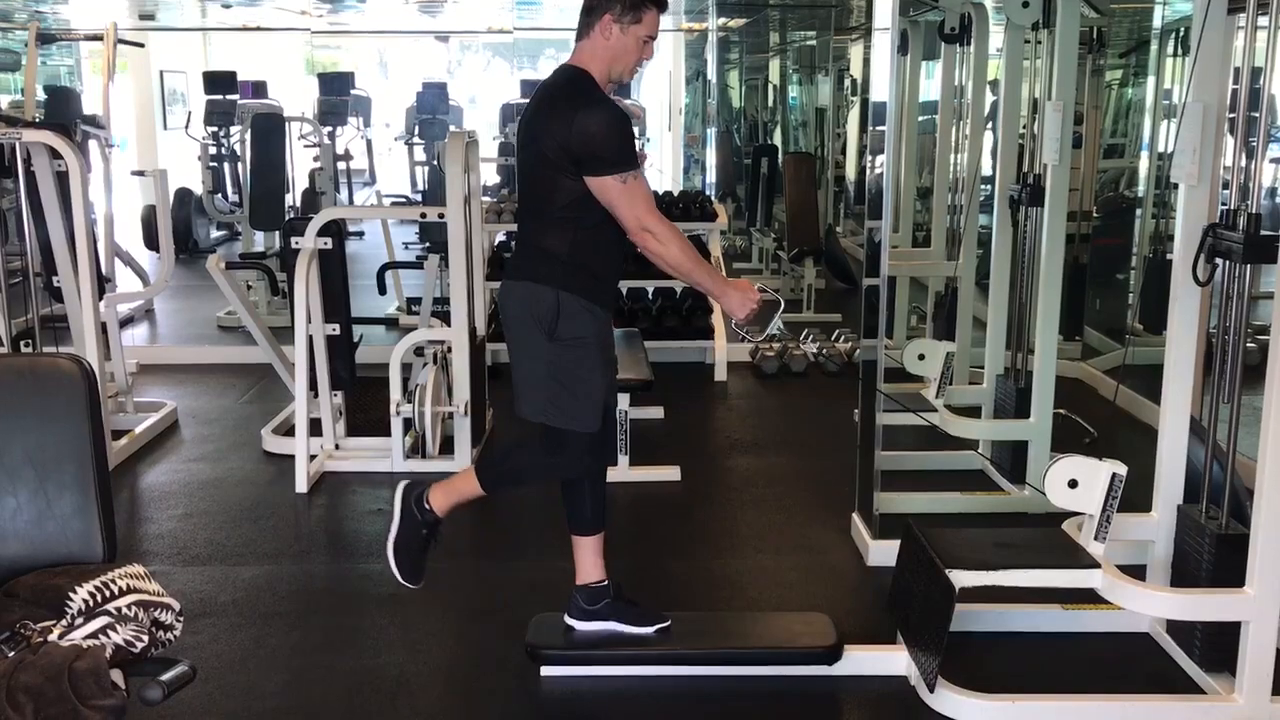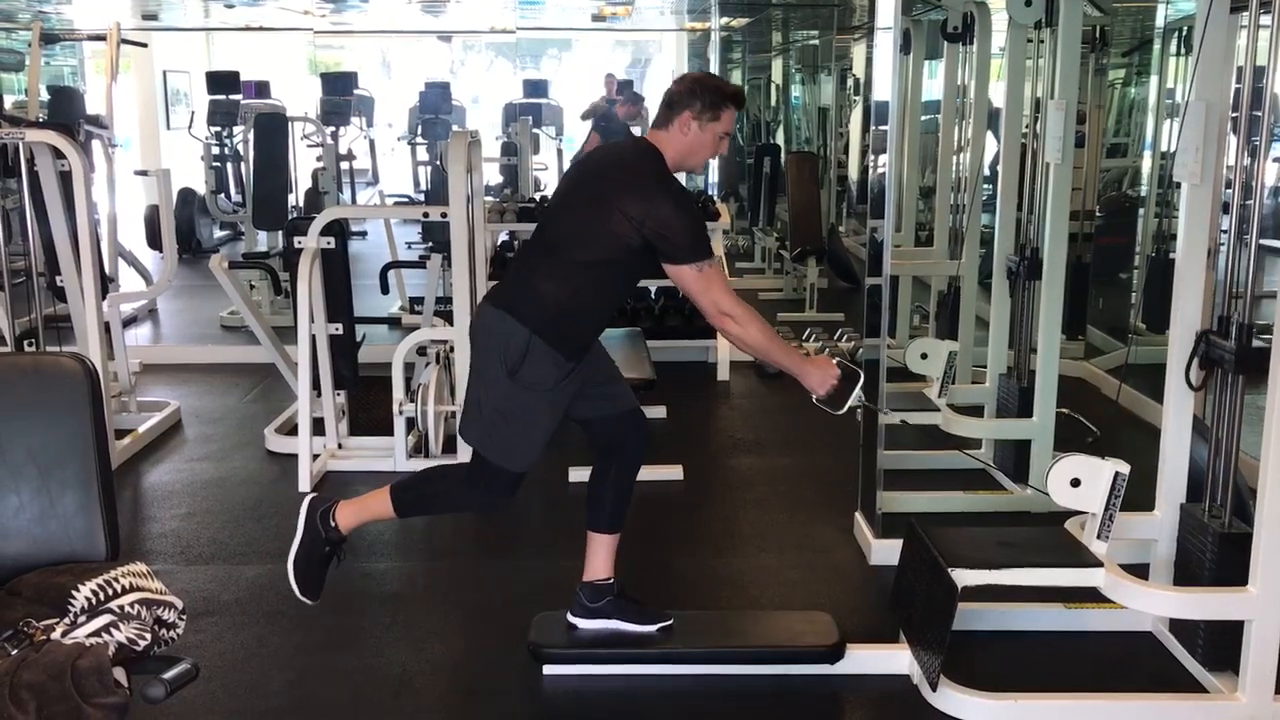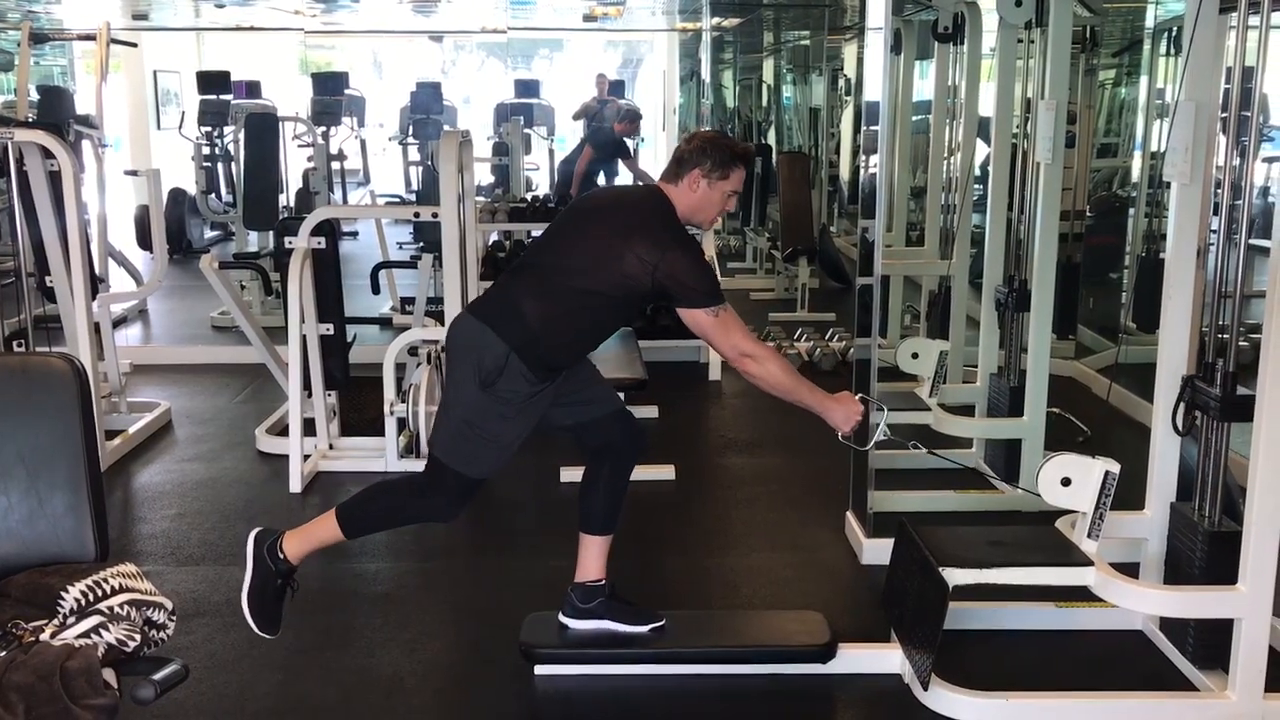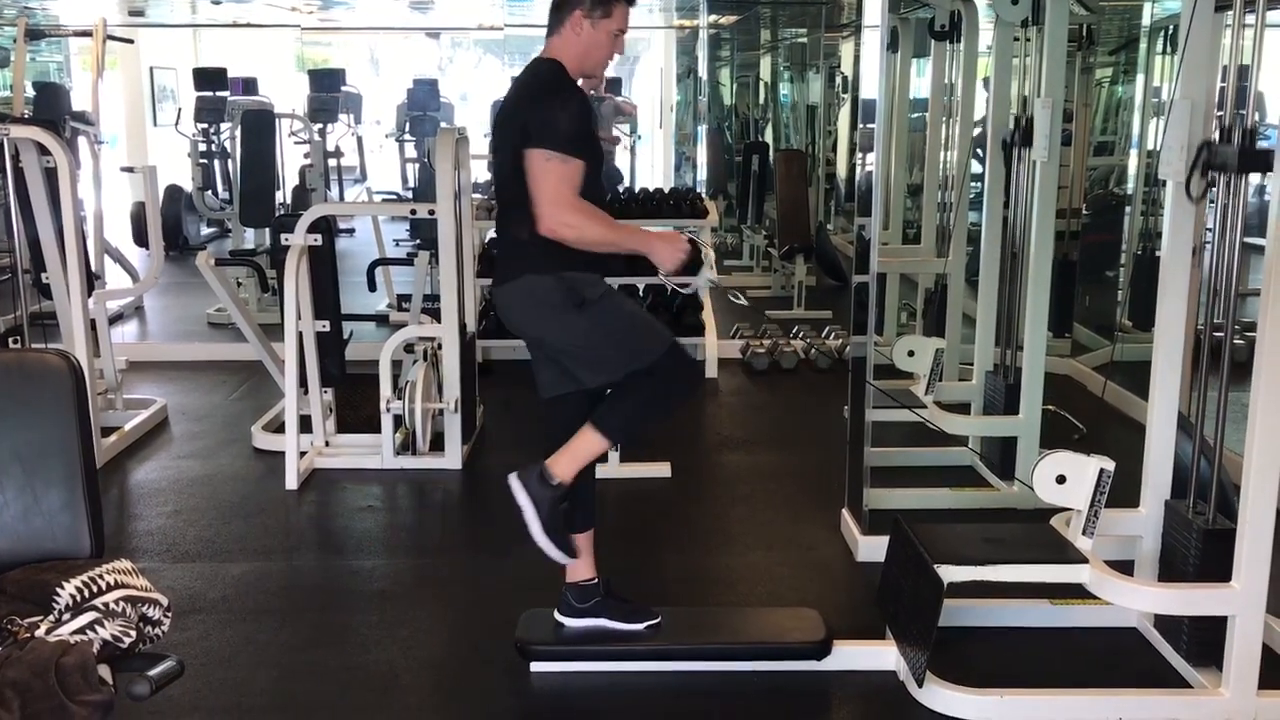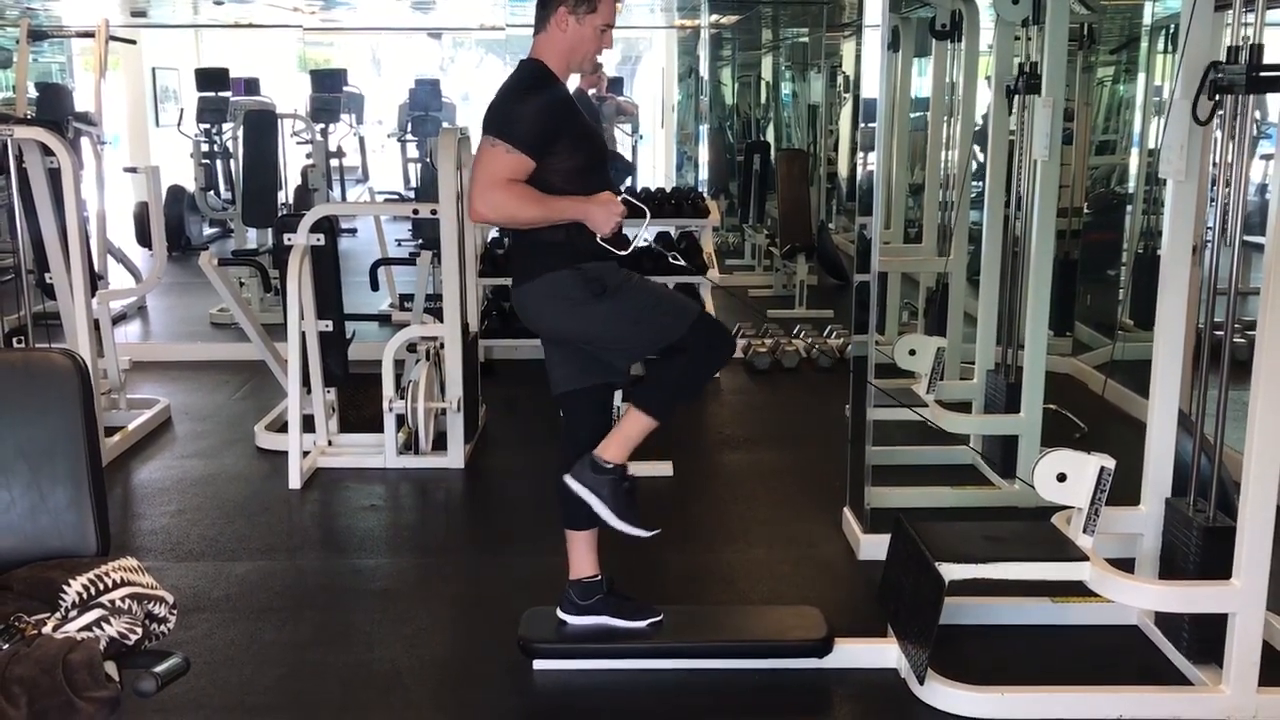
dt=1s
person 1, frame 1
left shoulder: (562, 96)
right shoulder: (589, 113)
right elbow: (644, 227)
right wrist: (723, 290)
left hip: (564, 294)
right hip: (554, 299)
left knee: (588, 441)
right knee: (565, 444)
left ankle: (592, 596)
right ankle: (427, 504)
person 1, frame 2
left shoulder: (614, 161)
right shoulder: (662, 201)
right elbow: (724, 312)
right wrist: (805, 369)
left hip: (553, 333)
right hip: (526, 339)
left knee: (625, 436)
right knee: (491, 481)
left ankle: (596, 595)
right ankle: (332, 520)
person 1, frame 3
left shoulder: (620, 204)
right shoulder: (669, 249)
right elbow: (745, 354)
right wrist: (828, 406)
left hip: (533, 349)
right hip: (500, 356)
left knee: (618, 439)
right knee: (445, 489)
left ankle: (588, 597)
right ankle: (281, 552)
person 1, frame 4
left shoulder: (538, 91)
right shoulder: (559, 99)
right elbow: (558, 218)
right wrist: (648, 243)
left hip: (542, 286)
right hip: (549, 287)
left knee: (576, 434)
right knee: (671, 374)
left ankle: (581, 594)
right ankle: (548, 480)
person 1, frame 5
left shoulder: (546, 94)
right shoulder: (532, 97)
right elbow: (485, 199)
left wrist: (595, 208)
right wrist: (585, 210)
left hip: (564, 284)
right hip: (567, 284)
left knee: (589, 431)
right knee: (706, 342)
left ankle: (585, 592)
right ankle: (602, 467)
